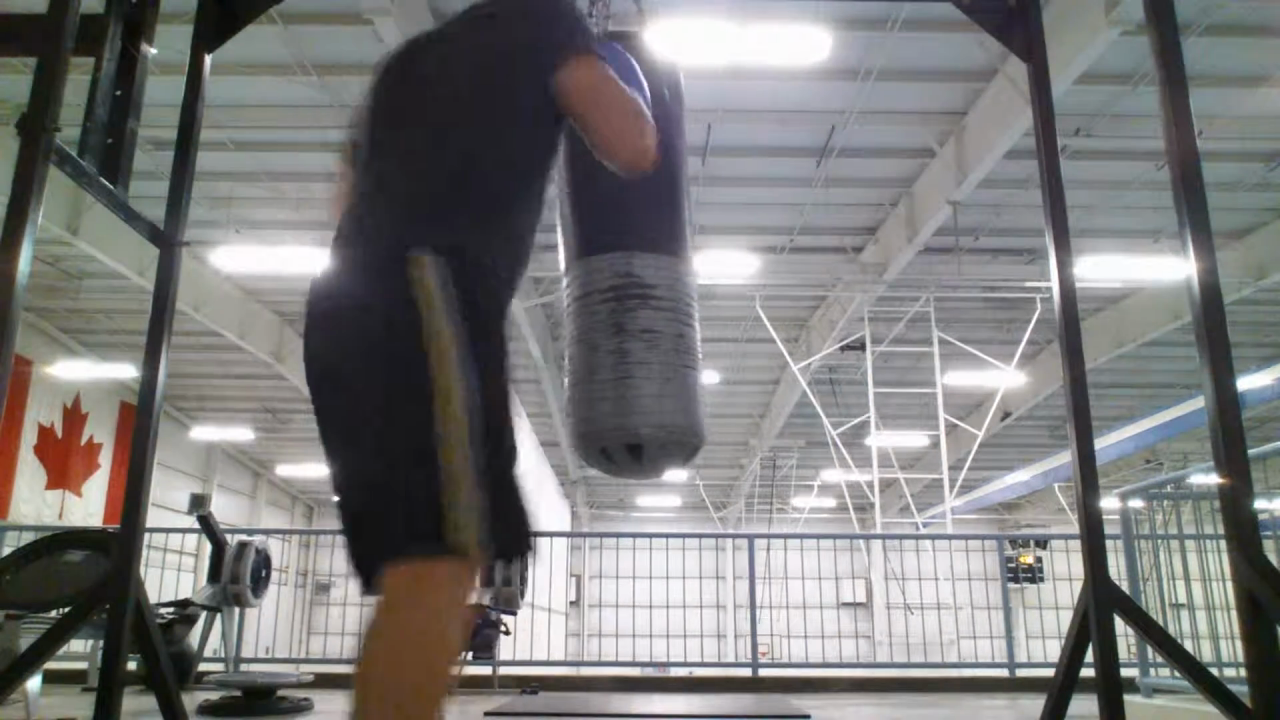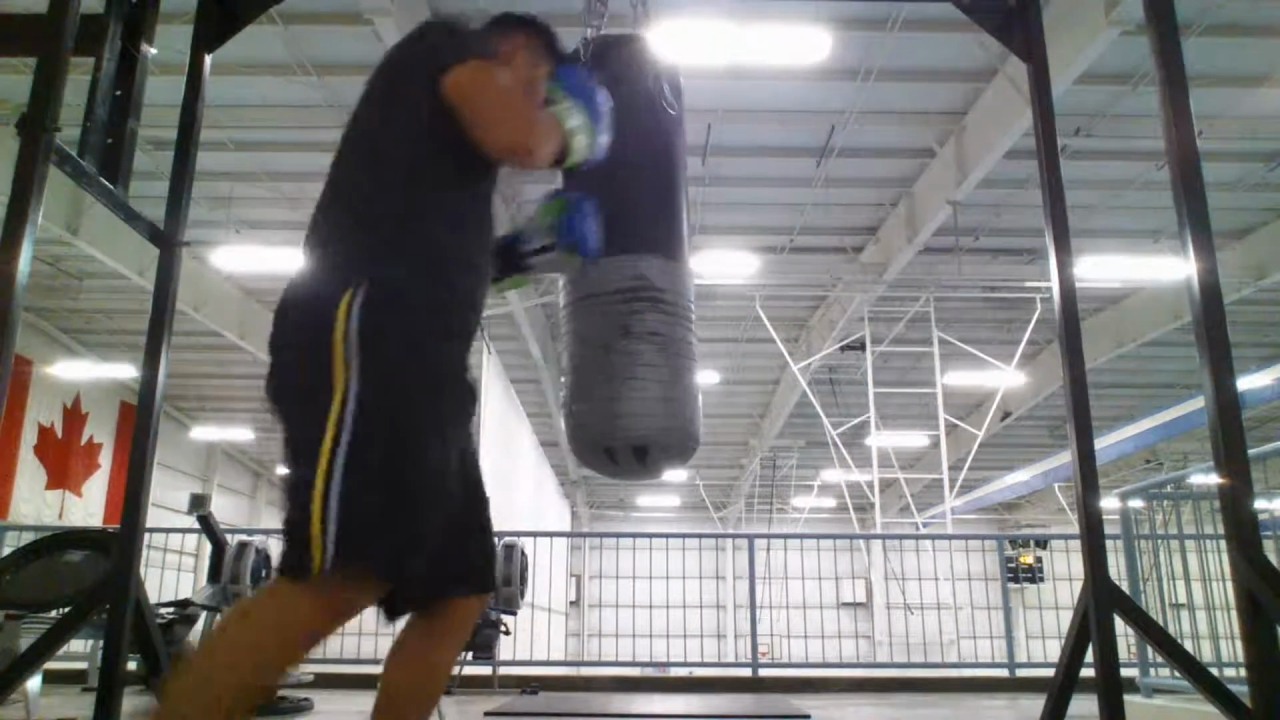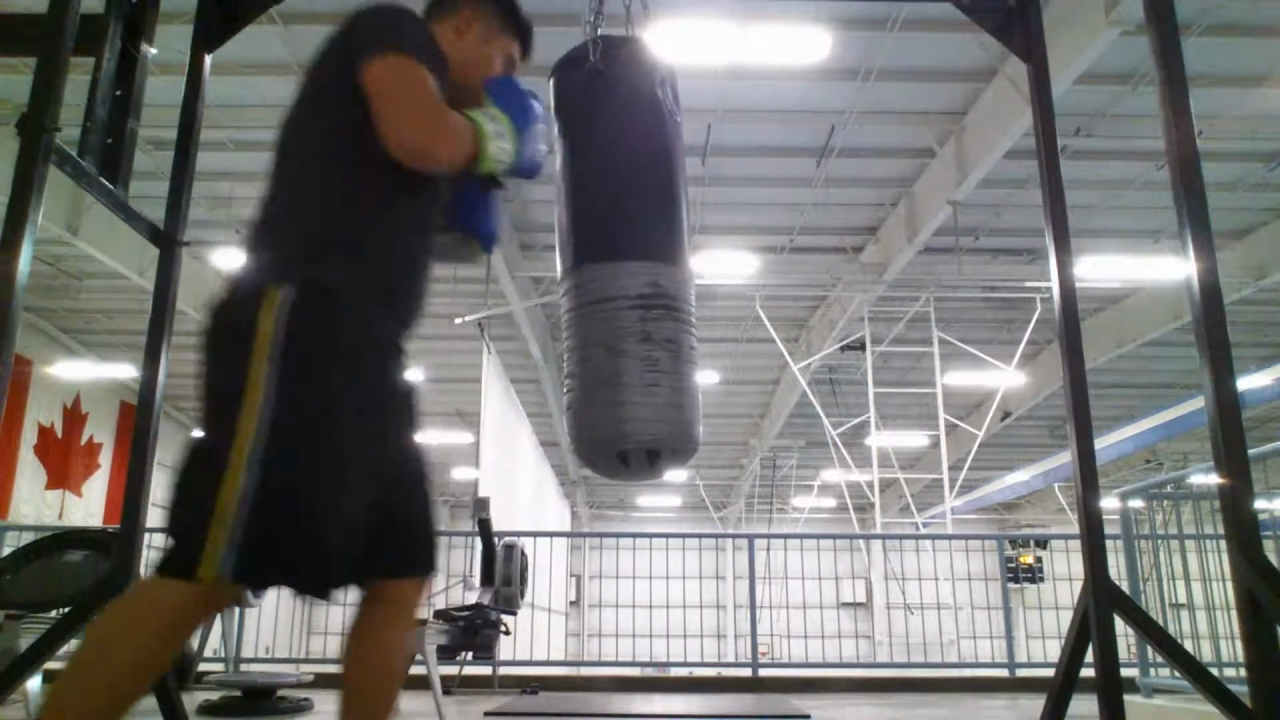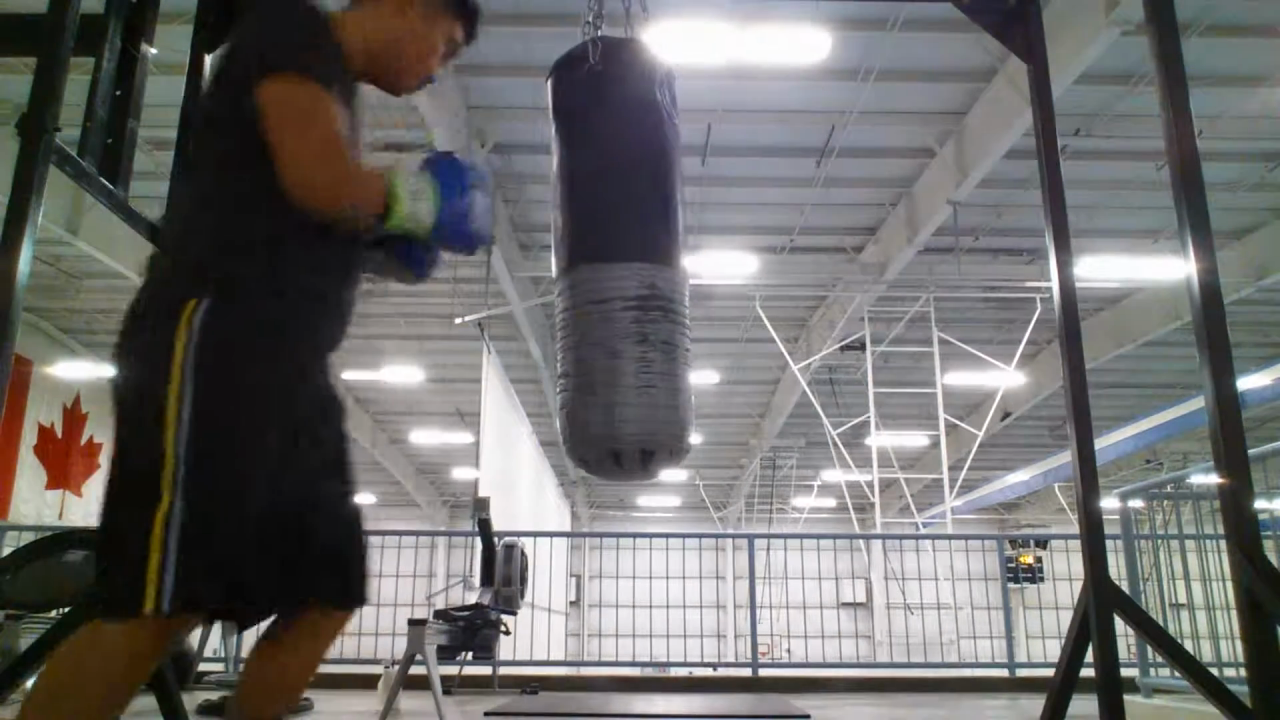
dt=0.2s
person 1, frame 1
left shoulder: (411, 62)
right elbow: (632, 149)
right wrist: (614, 88)
left hip: (352, 313)
right hip: (423, 295)
left knee: (415, 577)
right knee: (440, 566)
person 1, frame 2
right shoulder: (448, 42)
right elbow: (519, 141)
right wrist: (573, 124)
left hip: (412, 367)
right hip: (369, 332)
left knee: (460, 593)
right knee: (333, 584)
person 1, frame 3
left shoulder: (392, 87)
right elbow: (423, 141)
left wrist: (463, 211)
right wrist: (495, 133)
left hip: (350, 359)
right hip: (297, 330)
left knee: (401, 581)
right knee: (204, 577)
person 1, frame 4
left shoulder: (325, 79)
right elbow: (320, 180)
left wrist: (409, 230)
right wrist: (419, 197)
left hip: (287, 370)
right hip: (215, 345)
left knee: (327, 598)
right knee: (157, 608)
